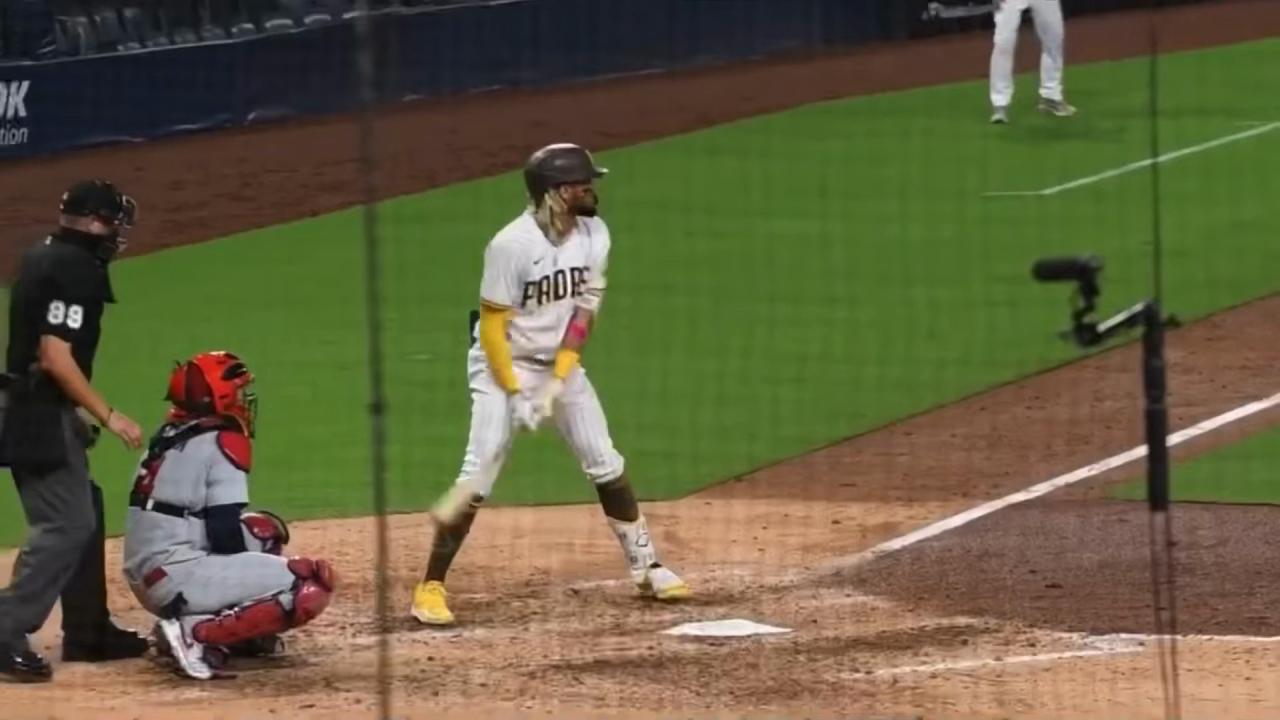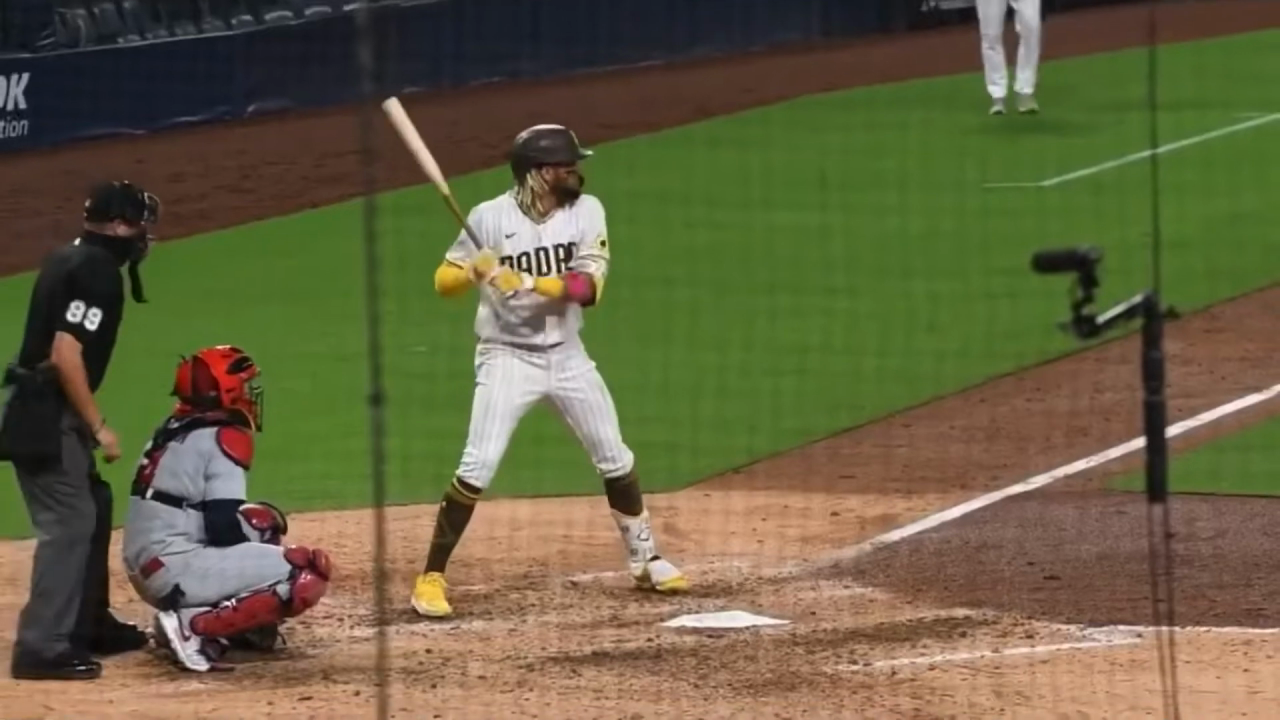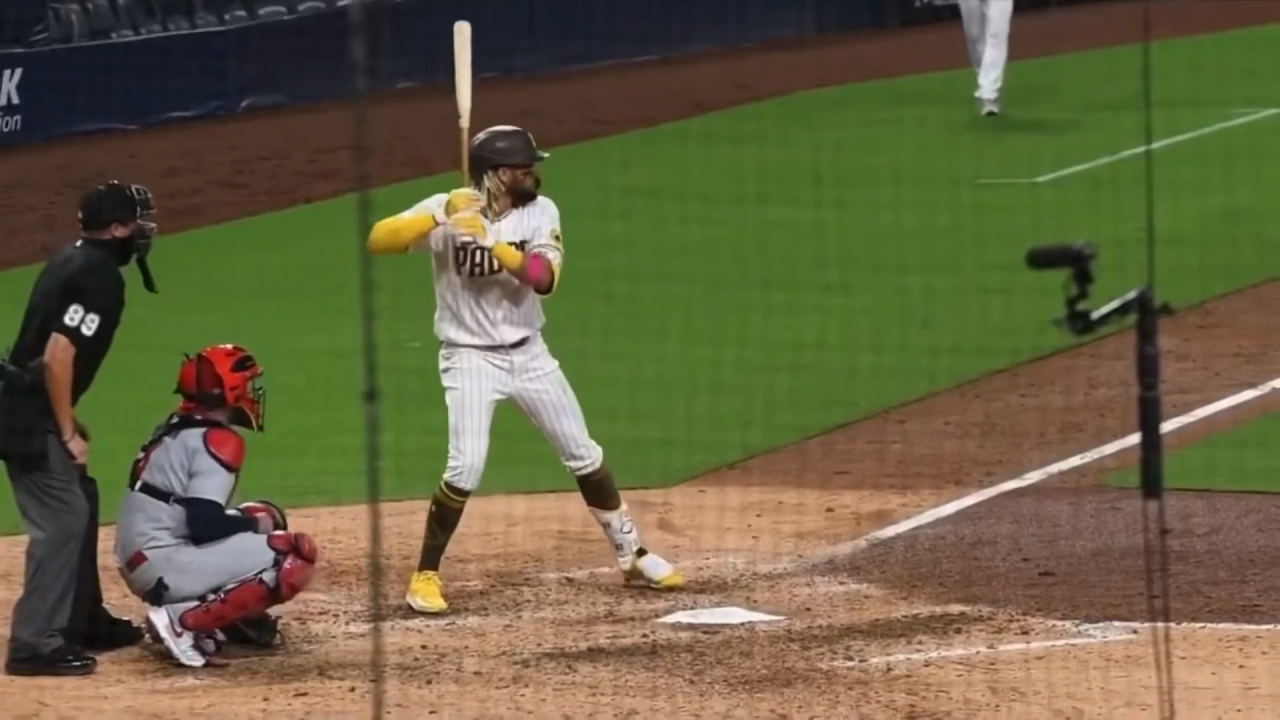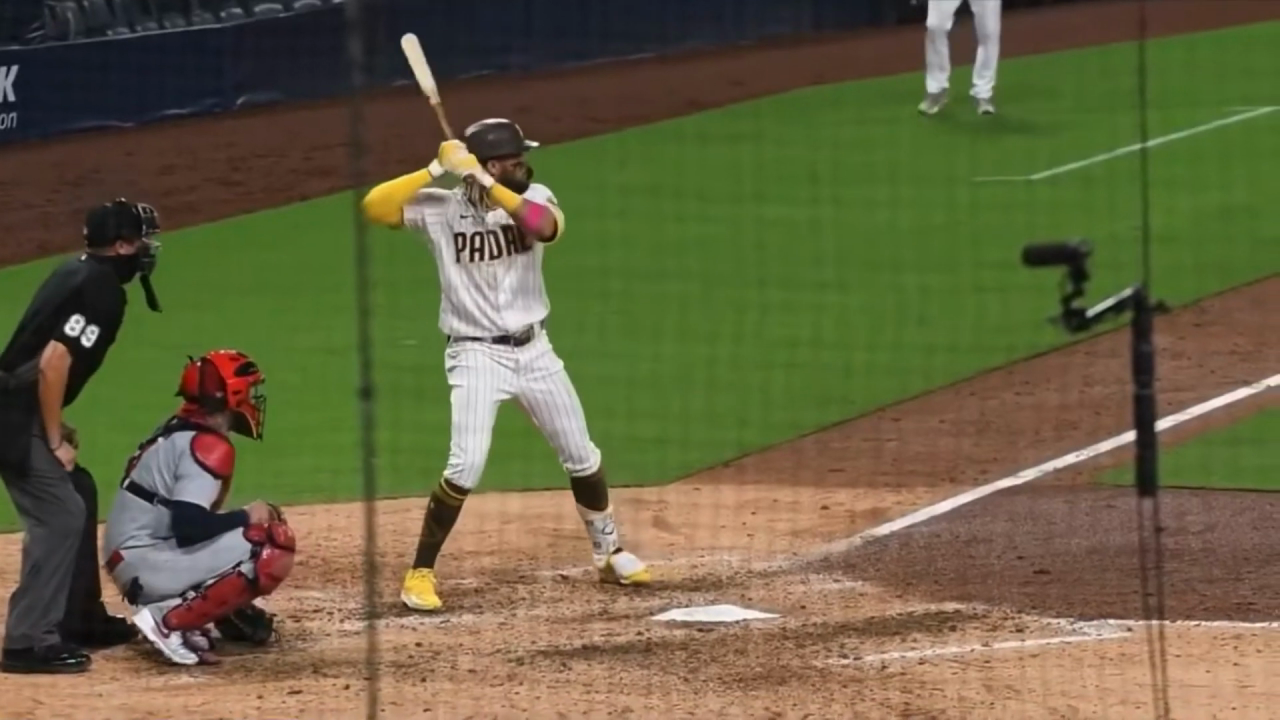
dt=0.4s
person 1, frame 1
left shoulder: (44, 257)
right shoulder: (72, 266)
right elbow: (54, 356)
left wrist: (77, 413)
right wrist: (108, 415)
right hip: (41, 414)
left knee: (84, 515)
right knee: (67, 524)
left ankle: (88, 631)
person 1, frame 2
left shoulder: (72, 258)
right shoulder: (95, 269)
right elbow: (65, 354)
left wrist: (85, 421)
right wrist: (98, 425)
left hip: (49, 411)
right hip: (47, 414)
left knee: (92, 510)
right knee: (69, 523)
left ankle: (90, 624)
right ankle: (40, 646)
person 1, frame 3
left shoulder: (74, 260)
right shoulder: (98, 275)
right elbow: (57, 356)
left wrist: (65, 423)
right wrist: (69, 432)
left knee: (80, 506)
right knee: (61, 520)
left ankle: (84, 620)
person 1, frame 4
left shoulder: (78, 272)
right shoulder: (100, 289)
right elbow: (53, 363)
left wrist: (54, 428)
right wrist: (55, 440)
left knee: (77, 500)
right knee: (59, 517)
left ankle: (81, 618)
person 2, frame 1
left shoulder: (594, 234)
right shoulder: (512, 244)
left elbow: (583, 313)
right elbow: (492, 326)
left wrist: (558, 383)
right wrist: (515, 395)
left hip: (560, 362)
right hip: (502, 365)
left knee: (606, 463)
right knee: (481, 471)
left ankle: (645, 567)
right ankle: (432, 584)
person 2, frame 2
left shoulder: (587, 211)
right shoulder: (489, 217)
left elbow: (589, 288)
right elbow: (443, 280)
left wrist: (527, 282)
right wrist: (473, 272)
left hip: (566, 353)
right hip: (507, 356)
left knee: (614, 456)
right knee: (478, 465)
left ankle: (644, 560)
right ankle: (431, 576)
person 2, frame 3
left shoulder: (541, 211)
right shoulder: (445, 208)
left elbow: (545, 279)
right elbow: (377, 241)
left wrist: (489, 240)
right wrist: (439, 216)
left hip: (529, 353)
right hip: (470, 358)
left knee: (583, 454)
right knee: (465, 467)
left ankle: (632, 554)
right ankle: (425, 573)
person 2, frame 4
left shoulder: (533, 197)
right shoulder: (441, 205)
left elbow: (548, 229)
right elbow: (373, 207)
left wrist: (482, 182)
right wrist: (435, 169)
left hip: (533, 350)
right hip: (475, 354)
left knee: (582, 455)
right knee: (466, 466)
left ankle: (609, 553)
right ankle: (421, 572)
person 3, frame 1
left shoulder: (167, 438)
right shoulder: (224, 442)
right elbow: (223, 531)
right wrist: (246, 576)
left hip: (147, 579)
right hip: (178, 580)
left knee: (265, 530)
right knee: (314, 583)
right ankle: (195, 634)
person 3, frame 2
left shoulder: (172, 429)
right shoulder: (225, 437)
right elbow: (222, 526)
right wrist: (245, 564)
left hip: (146, 570)
right hip: (175, 570)
left knee: (263, 521)
right knee: (310, 571)
right ankle: (192, 626)
person 3, frame 3
left shoulder: (176, 426)
right shoulder: (218, 439)
right elbow: (204, 524)
left wrist: (254, 524)
right wrist: (255, 525)
left hip: (141, 562)
right hip: (162, 565)
left knee: (263, 519)
right knee: (296, 555)
right ankle: (183, 621)
person 3, frame 4
left shoulder: (179, 430)
right shoulder: (209, 445)
right elbow: (189, 526)
right wrist: (246, 516)
left hip: (137, 559)
right hip: (145, 564)
left knee: (262, 521)
right knee: (275, 546)
left ankle: (197, 615)
right ankle: (169, 620)
